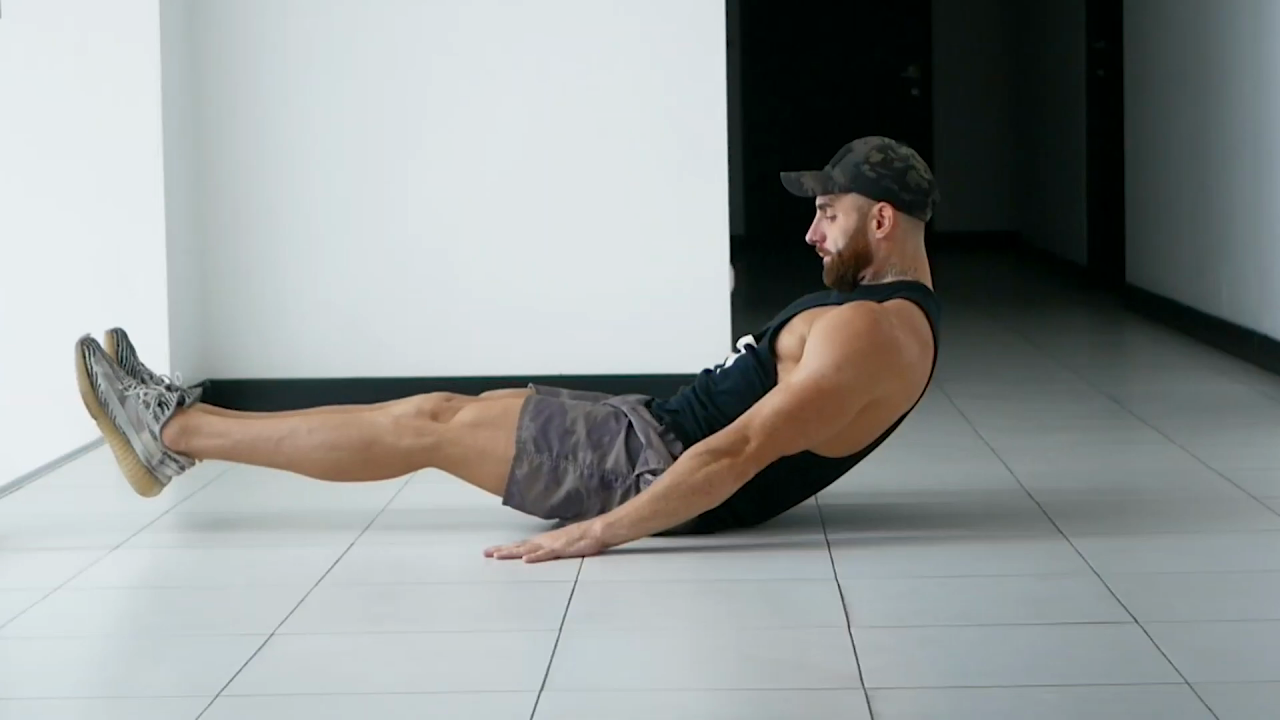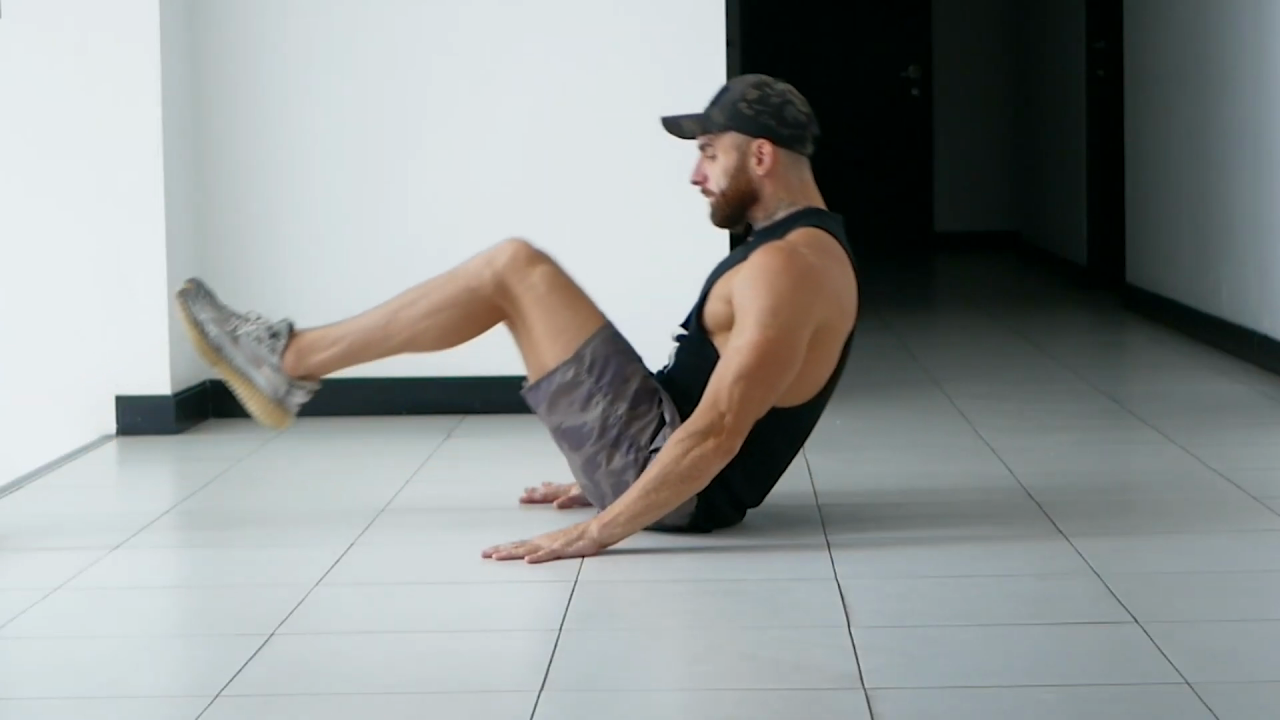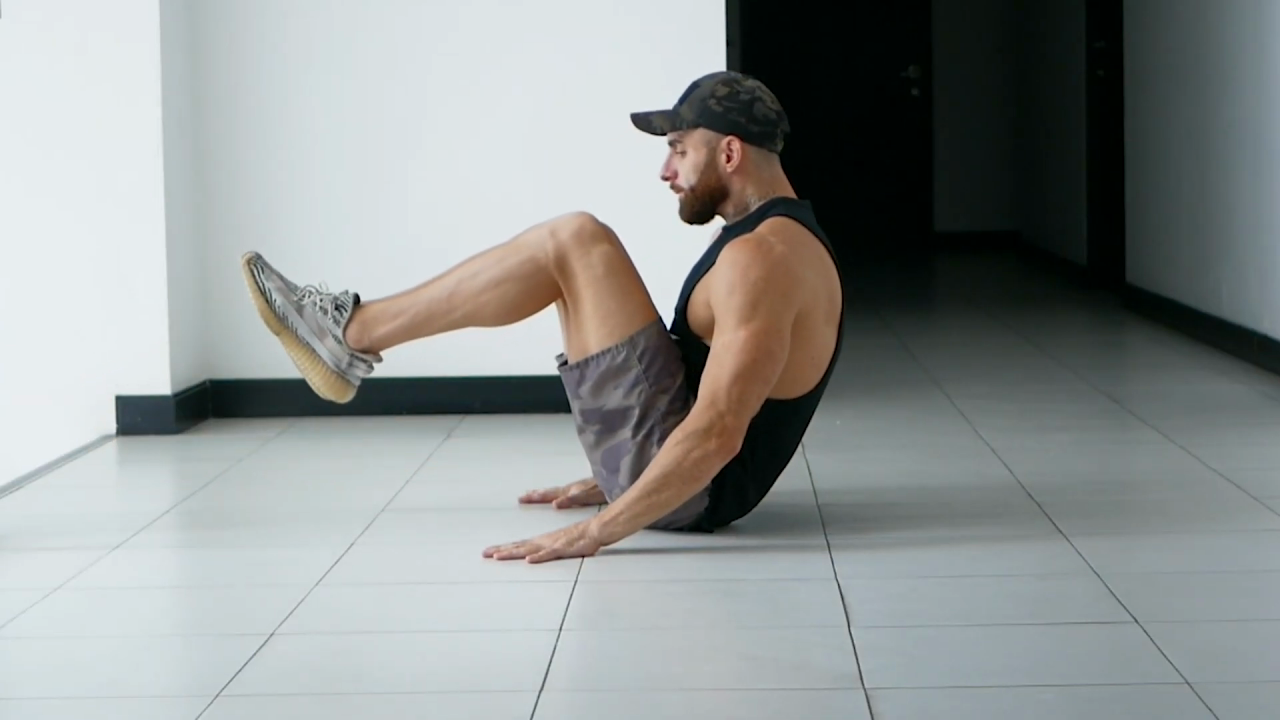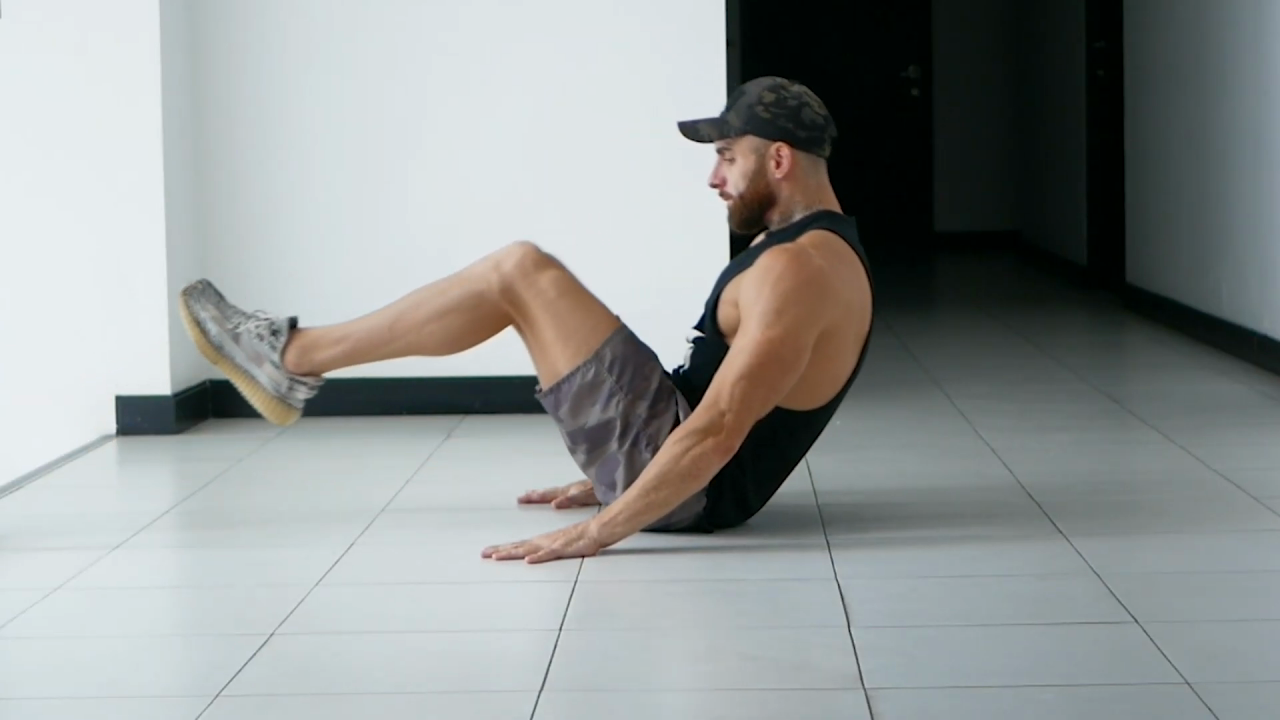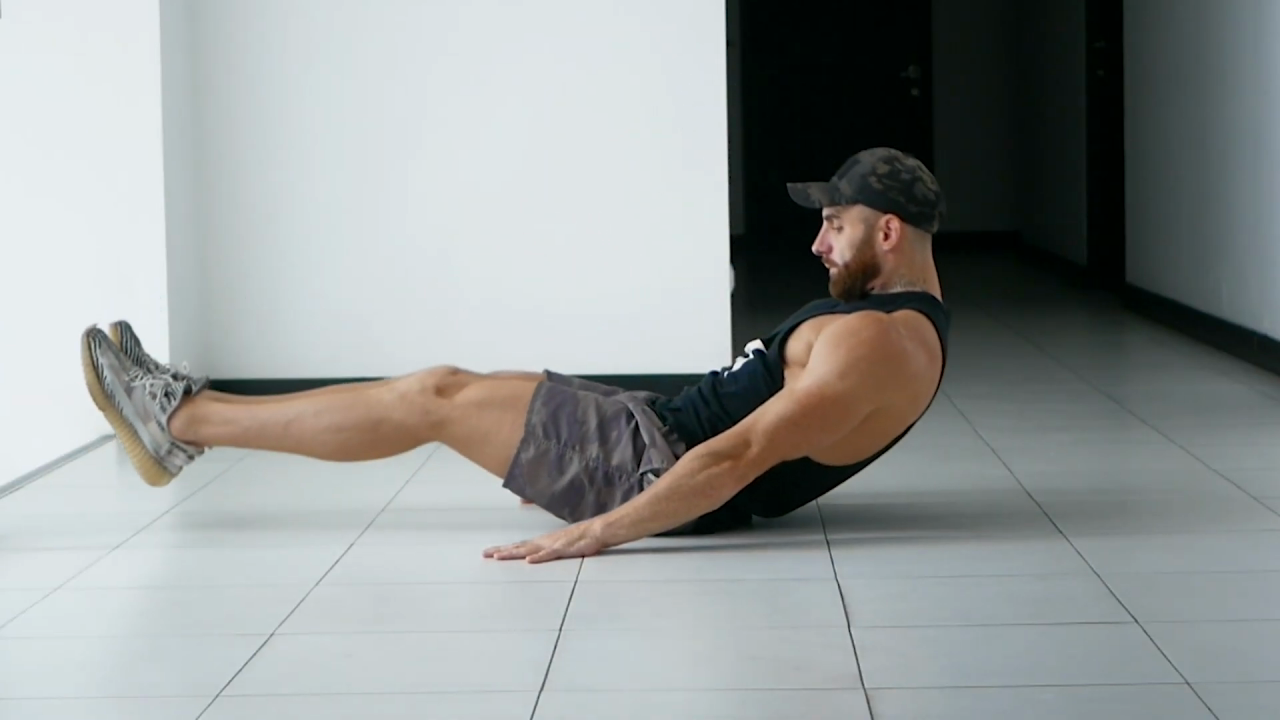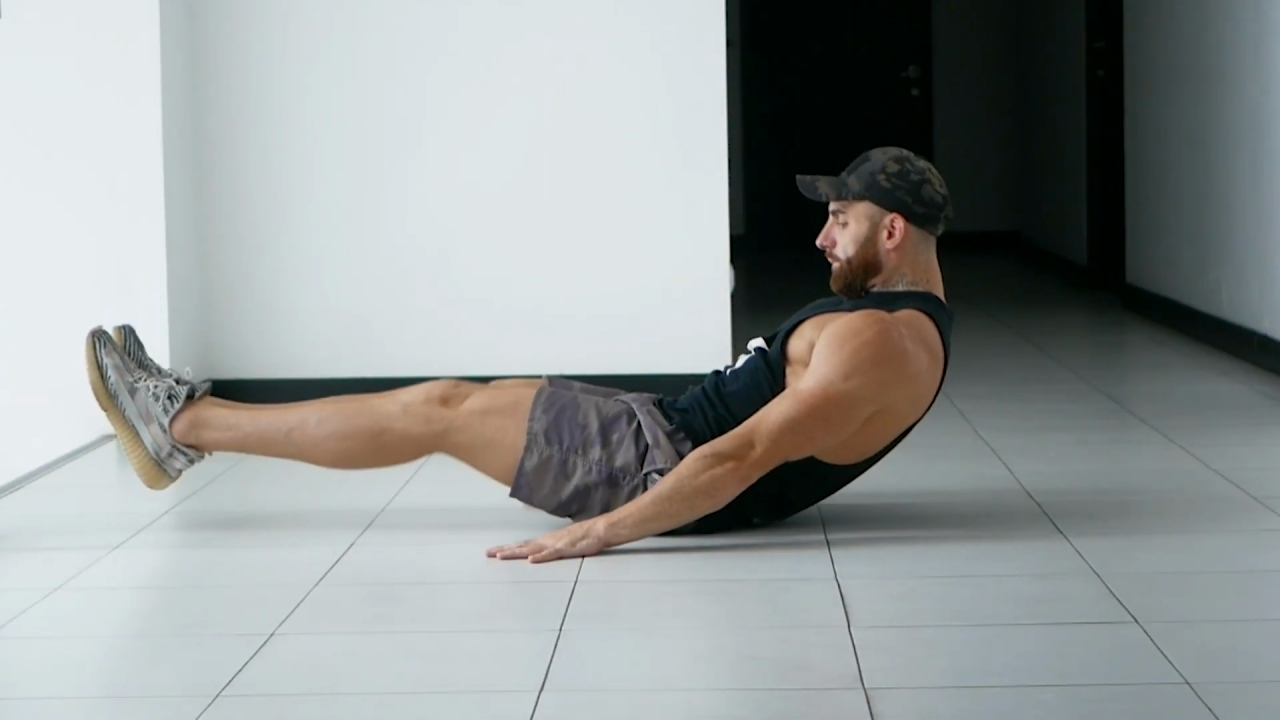
dt=0.4s
person 1, frame 1
left shoulder: (870, 333)
right shoulder: (887, 311)
left elbow: (737, 455)
left wrist: (600, 531)
right wrist: (606, 493)
left hip: (656, 461)
right hip: (662, 435)
left knee: (428, 424)
right knee: (442, 415)
left ankle: (175, 431)
right ankle: (182, 424)
person 1, frame 2
left shoulder: (785, 267)
right shoulder: (803, 246)
left elbow: (717, 431)
left wrist: (597, 531)
right wrist: (601, 471)
left hip: (672, 484)
right hip: (670, 455)
left knee: (515, 266)
right knee: (517, 284)
left ankle: (289, 361)
right ankle: (293, 361)
person 1, frame 3
left shoulder: (761, 257)
right shoulder: (777, 236)
left elbow: (716, 434)
left wrist: (598, 532)
right wrist: (612, 476)
left hip: (690, 487)
right hip: (680, 466)
left knee: (575, 240)
right knee: (567, 250)
left ankle: (352, 332)
right ankle: (356, 332)
person 1, frame 4
left shoulder: (797, 268)
right shoulder: (815, 249)
left elbow: (718, 431)
left wrist: (597, 533)
right wrist: (607, 481)
left hip: (689, 490)
right hip: (685, 472)
left knee: (521, 271)
right knee: (526, 279)
left ankle: (293, 357)
right ankle: (299, 356)
person 1, frame 5
left shoulder: (878, 344)
right shoulder: (897, 319)
left elbow: (740, 457)
left wrist: (599, 531)
right wrist: (601, 484)
left hip: (660, 460)
right hip: (666, 432)
left knee: (435, 396)
right knee: (448, 390)
left ankle: (182, 419)
right ankle: (189, 415)
person 1, frame 6
left shoulder: (882, 342)
right shoulder: (902, 313)
left elbow: (743, 458)
left wrist: (601, 531)
right wrist: (609, 481)
left hip: (666, 463)
right hip: (666, 431)
left knee: (440, 409)
right knee: (454, 401)
left ankle: (183, 425)
right ankle: (189, 418)
